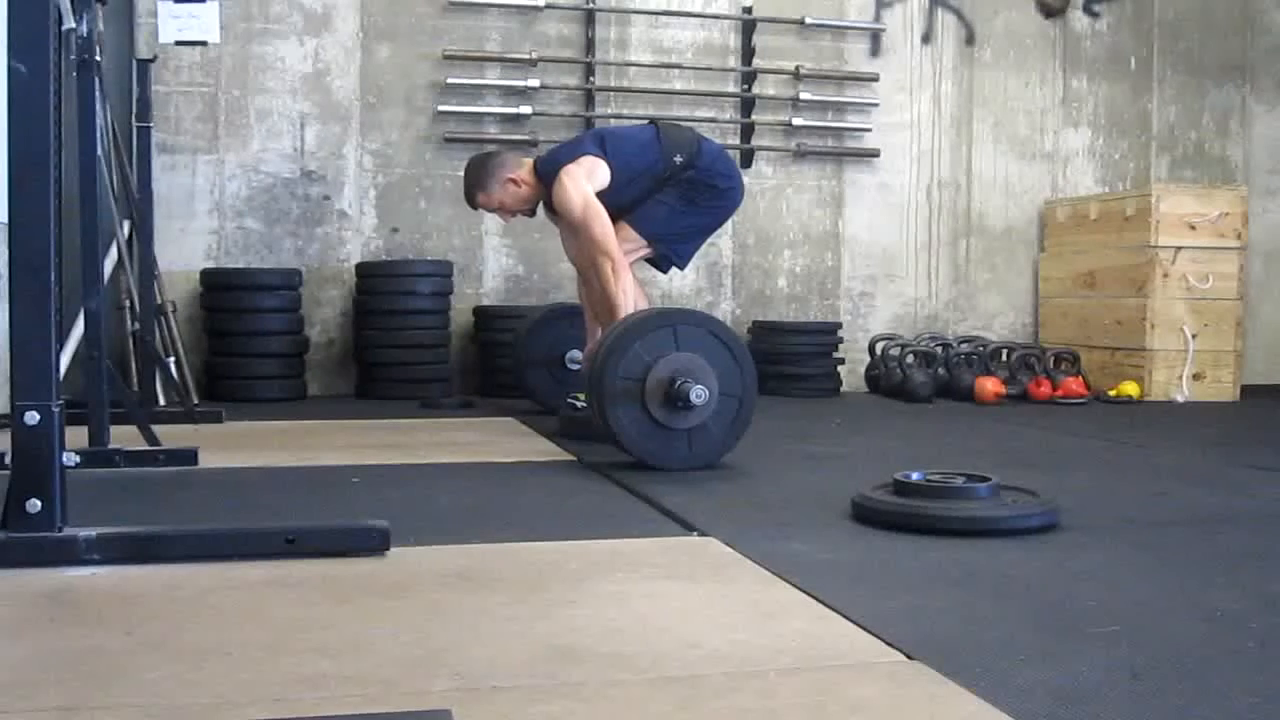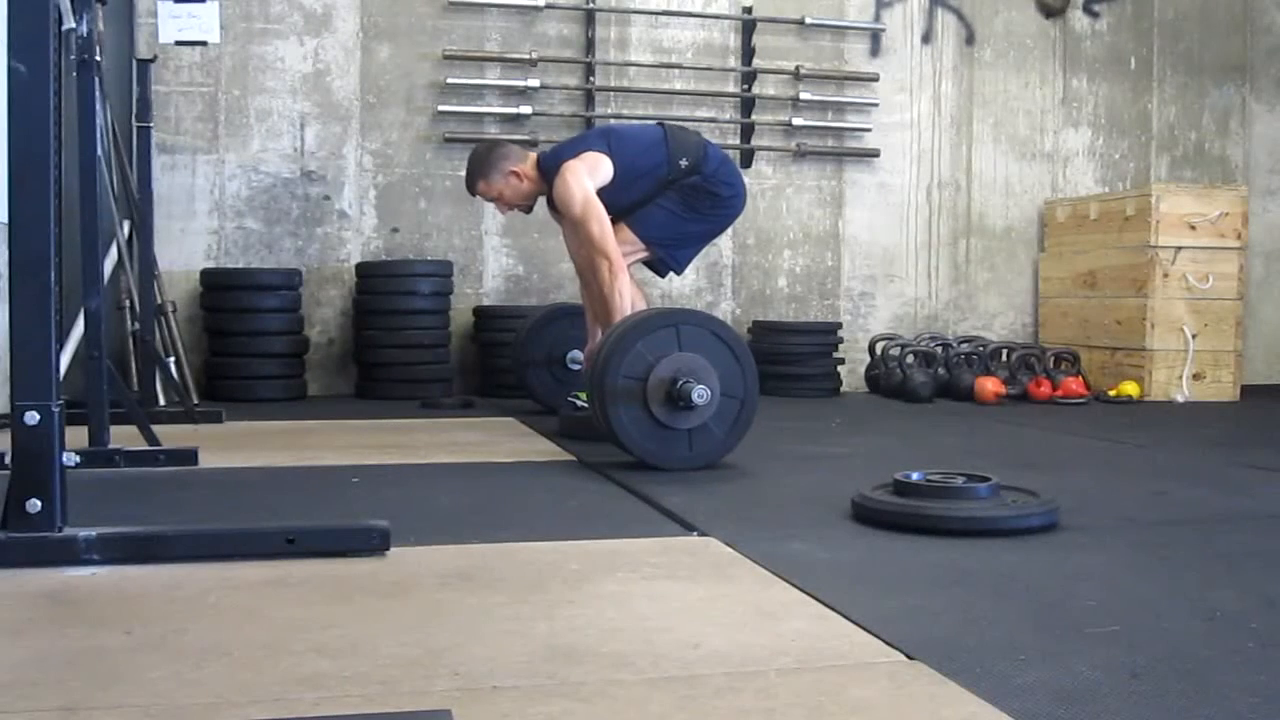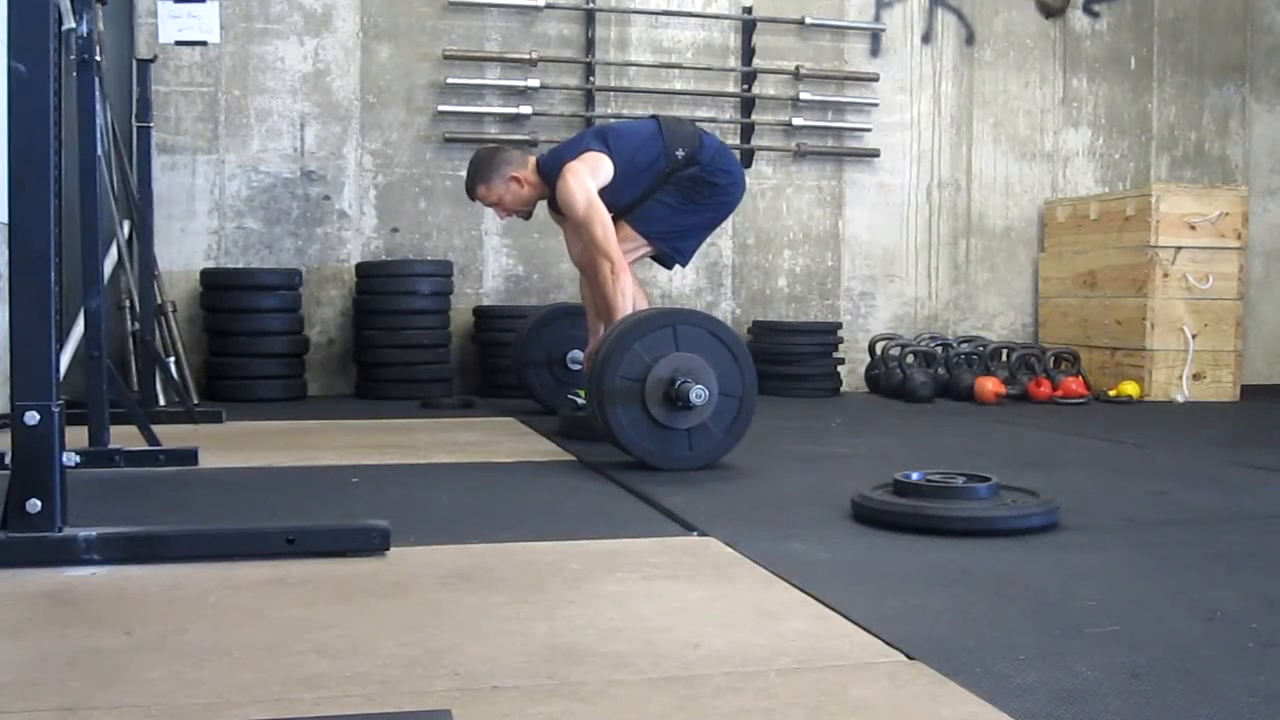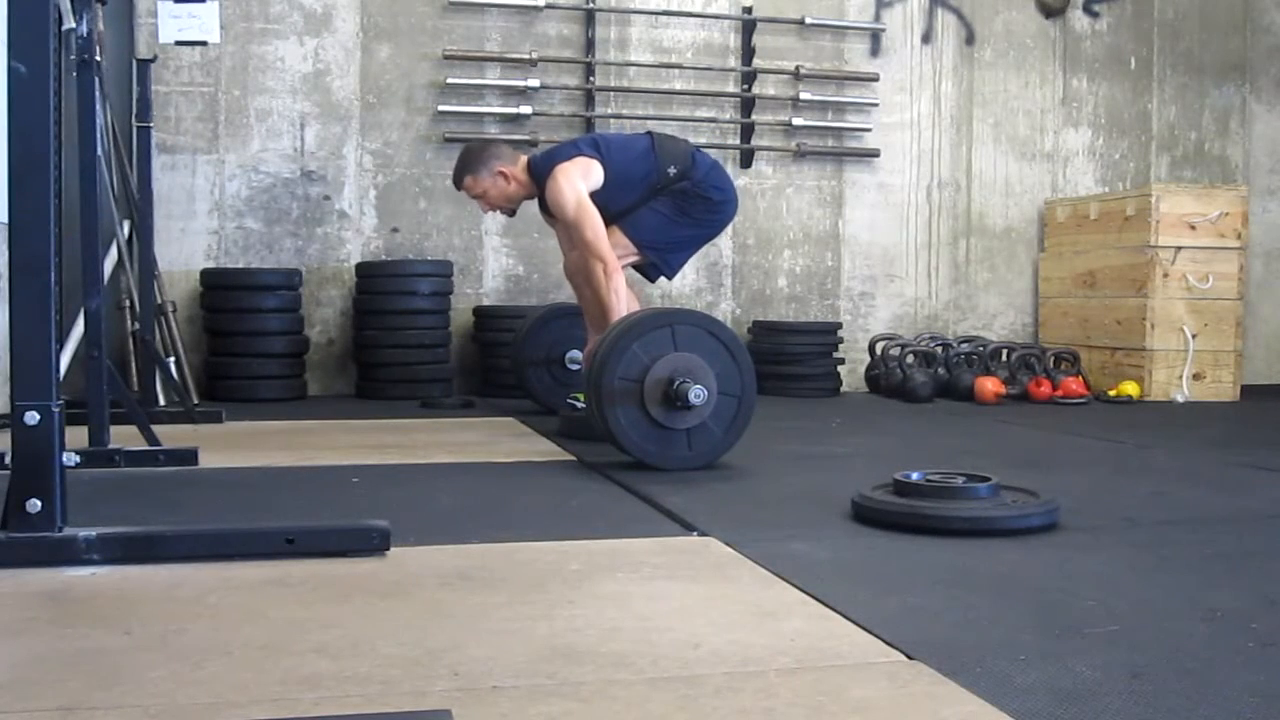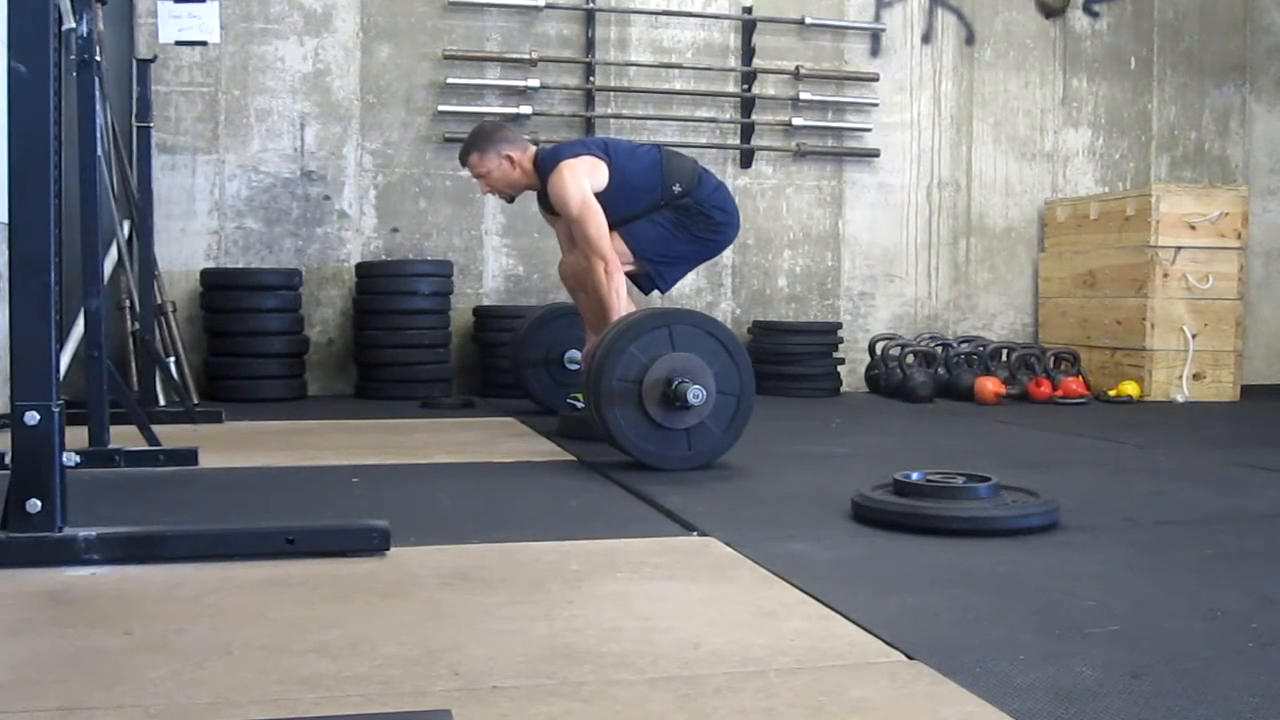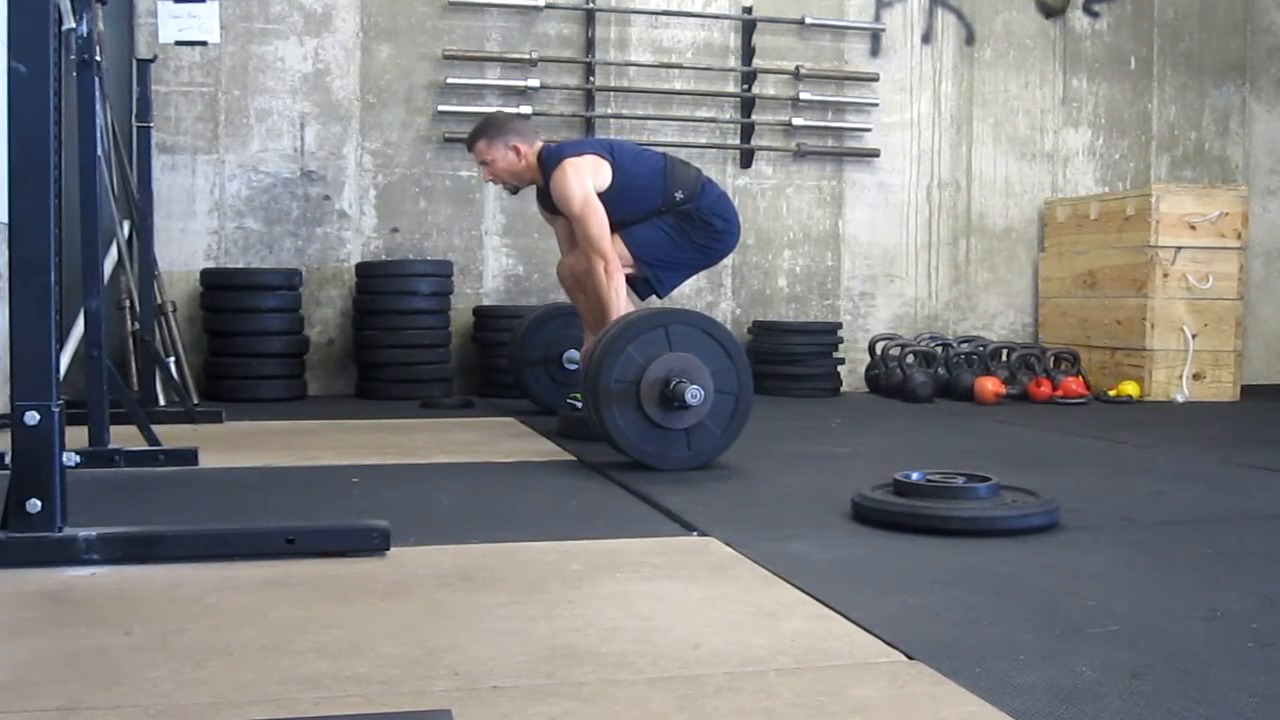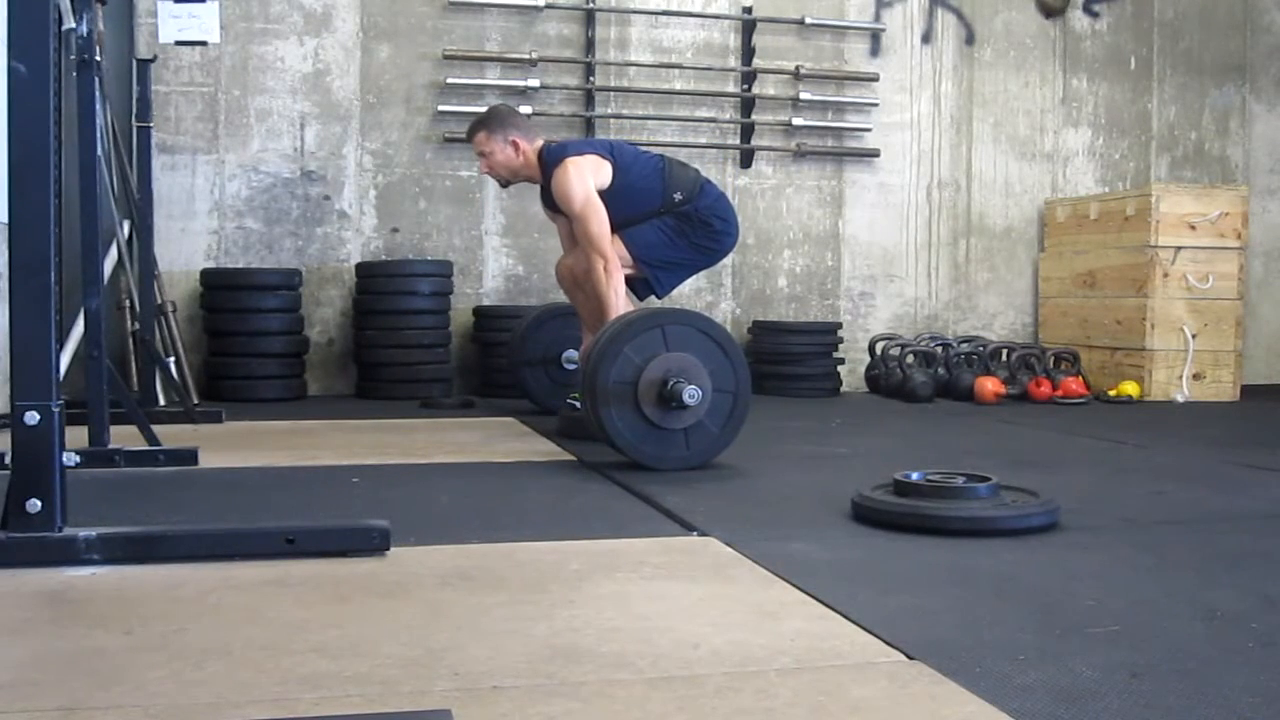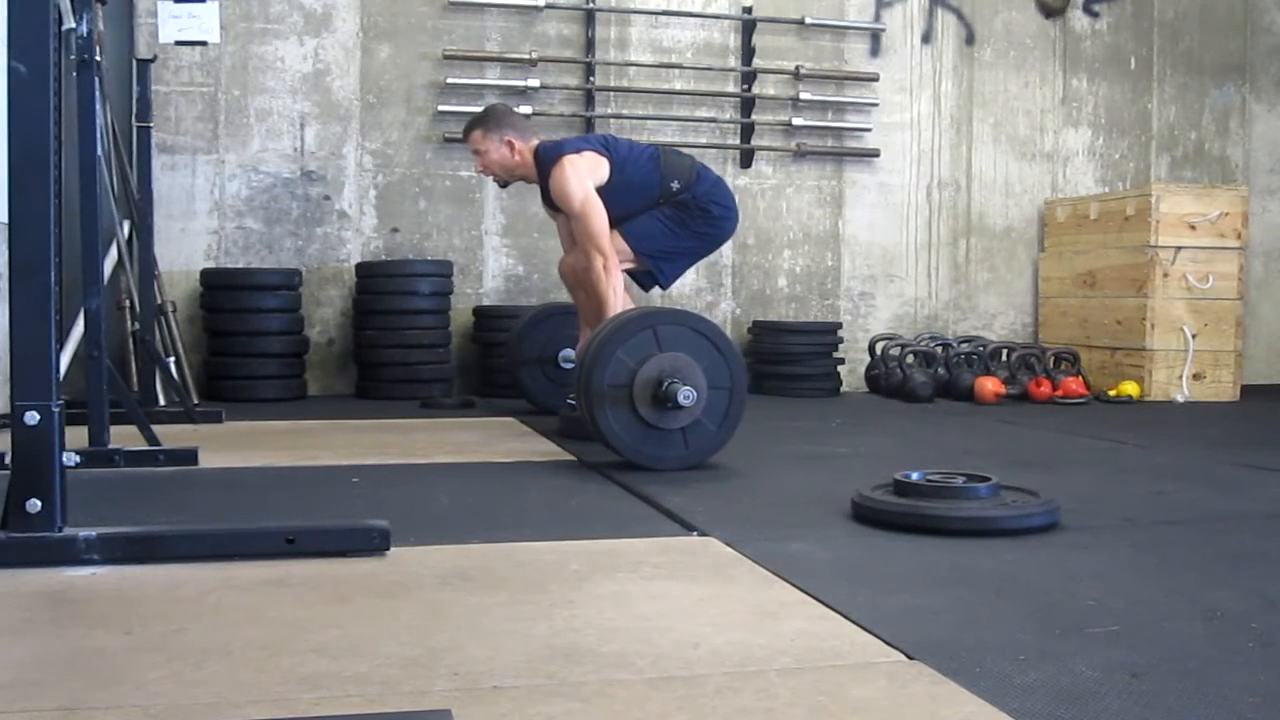
dt=0.5s
person 1, frame 1
left shoulder: (566, 184)
right shoulder: (555, 189)
left elbow: (612, 265)
right elbow: (585, 269)
right wrist: (594, 343)
left hip: (710, 178)
right hip: (687, 175)
left knee: (607, 260)
right knee: (596, 261)
person 1, frame 2
left shoulder: (568, 179)
right shoulder: (559, 188)
left elbow: (610, 264)
right elbow: (589, 267)
right wrist: (595, 342)
left hip: (713, 183)
right hip: (696, 182)
left knee: (611, 259)
right knee: (595, 262)
person 1, frame 3
left shoulder: (570, 181)
right shoulder: (560, 192)
left elbow: (613, 266)
right elbow: (588, 267)
right wrist: (595, 342)
left hip: (711, 172)
right hip: (693, 172)
left knee: (609, 259)
right knee: (598, 259)
person 1, frame 4
left shoulder: (561, 181)
right shoulder: (551, 189)
left elbow: (606, 266)
right elbow: (589, 267)
right wrist: (596, 341)
left hip: (704, 189)
right hip: (689, 188)
left knee: (596, 264)
right knee: (584, 266)
person 1, frame 5
left shoulder: (565, 177)
right shoulder: (550, 187)
left elbow: (606, 264)
right elbow: (590, 266)
right wrist: (595, 339)
left hip: (705, 209)
right hip: (690, 207)
left knee: (597, 265)
right knee: (576, 269)
person 1, frame 6
left shoulder: (567, 173)
right shoulder: (549, 189)
left elbow: (605, 263)
right elbow: (577, 264)
right wrist: (592, 341)
left hip: (706, 219)
right hip: (693, 218)
left knee: (592, 268)
right knee: (573, 271)
person 1, frame 7
left shoulder: (568, 172)
right shoulder: (552, 183)
left elbow: (606, 263)
right elbow: (583, 264)
right wrist: (591, 340)
left hip: (705, 219)
right hip: (693, 218)
left knee: (592, 268)
right knee: (573, 271)
person 1, frame 8
left shoulder: (566, 171)
right shoulder: (552, 180)
left elbow: (603, 261)
right elbow: (581, 261)
right wrist: (587, 340)
left hip: (704, 205)
right hip: (684, 203)
left knee: (591, 264)
right knee: (575, 269)
